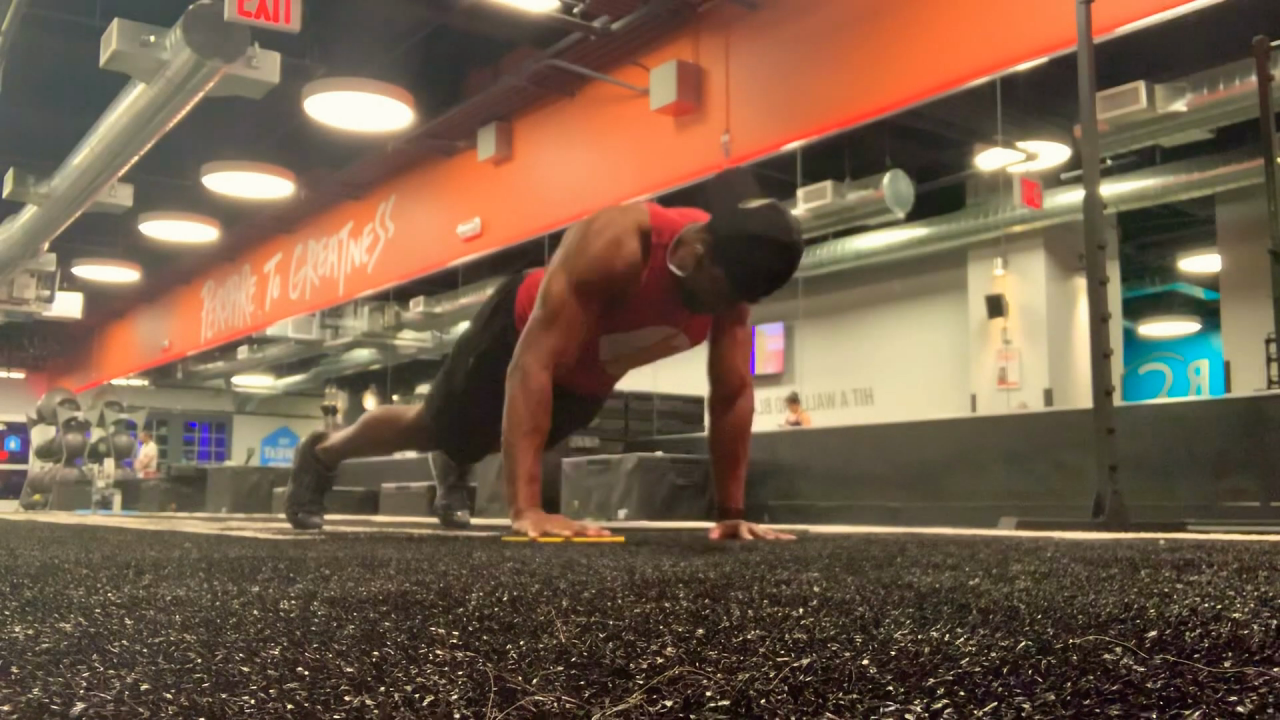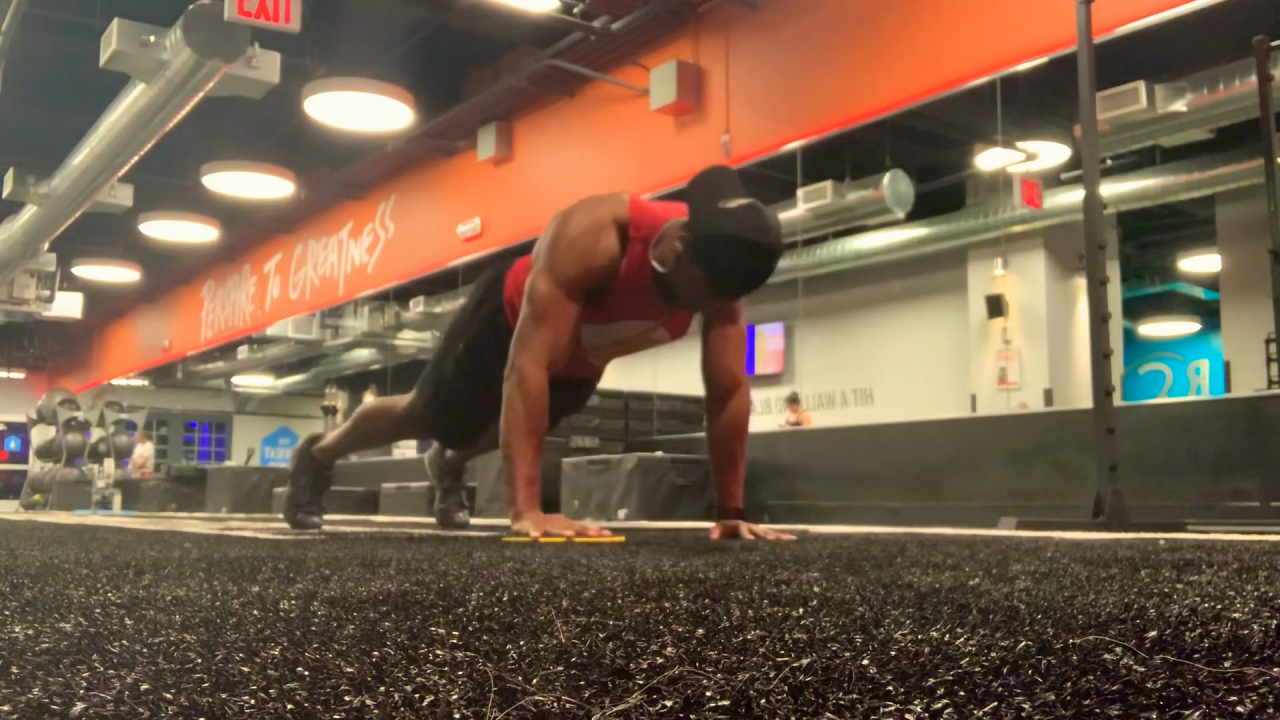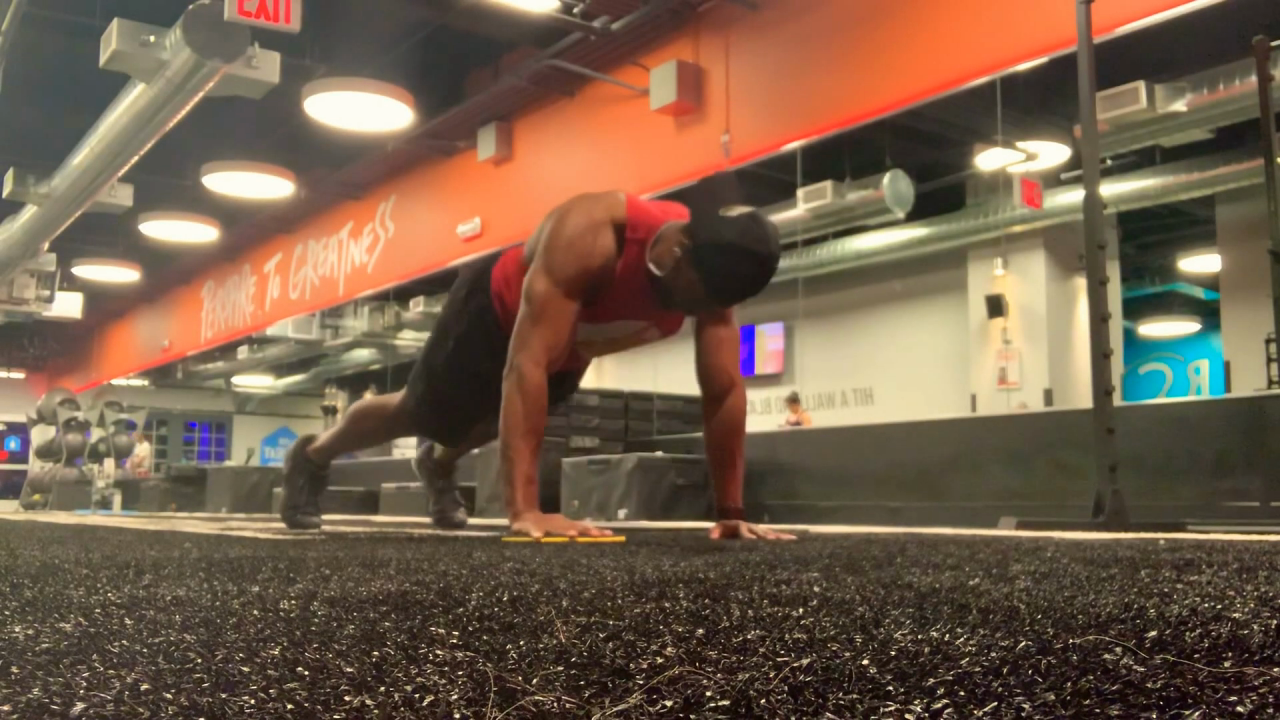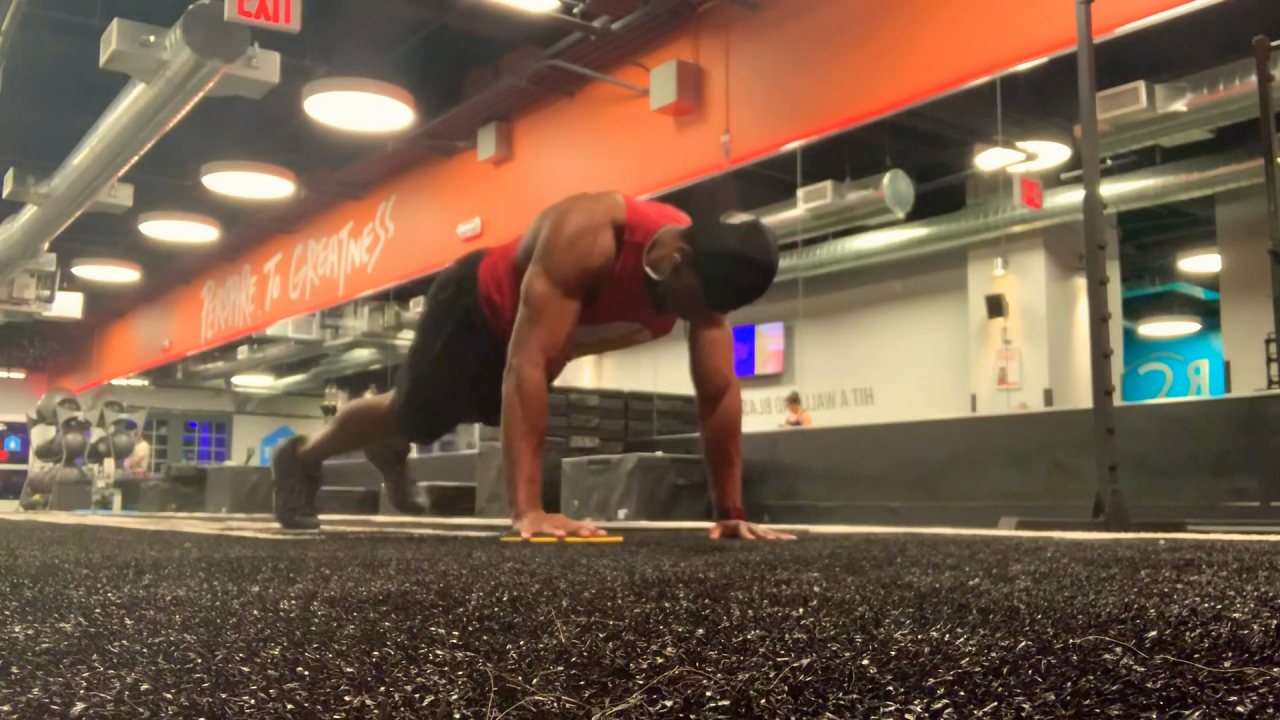
dt=0.3s
person 1, frame 1
left shoulder: (730, 270)
right shoulder: (614, 243)
left elbow: (734, 394)
right elbow: (531, 369)
left wrist: (731, 512)
right wrist: (526, 508)
left hip: (592, 376)
right hip: (518, 336)
left knee: (515, 436)
right knee: (429, 428)
left ankle: (453, 470)
right ankle: (321, 455)
person 1, frame 2
left shoulder: (715, 264)
right shoulder: (593, 235)
left elbow: (729, 390)
right elbow: (528, 367)
left wrist: (731, 512)
right wrist: (525, 509)
left hip: (582, 362)
right hip: (507, 324)
left knee: (490, 432)
right knee: (422, 417)
left ankle: (449, 468)
right ankle: (317, 457)
person 1, frame 3
left shoulder: (707, 264)
right shoulder: (590, 233)
left elbow: (724, 389)
right elbow: (526, 365)
left wrist: (730, 511)
right wrist: (525, 508)
left hip: (568, 348)
right hip: (492, 315)
left knee: (492, 424)
right knee: (416, 413)
left ankle: (439, 467)
right ankle: (312, 458)
person 1, frame 4
left shoulder: (701, 270)
right shoulder: (587, 235)
left elbow: (718, 391)
right elbow: (527, 363)
left wrist: (731, 511)
right wrist: (527, 508)
left hip: (553, 341)
right hip: (476, 311)
left knee: (445, 415)
right knee: (405, 415)
left ankle: (389, 451)
right ankle: (302, 457)
